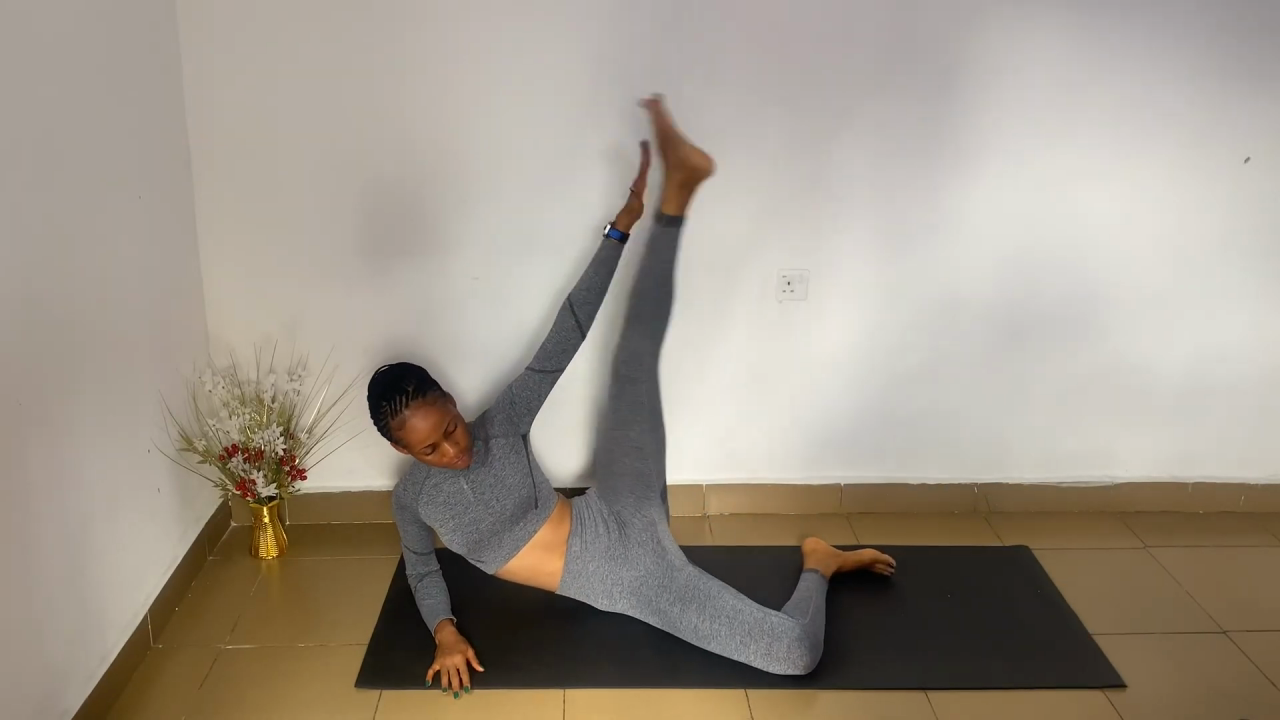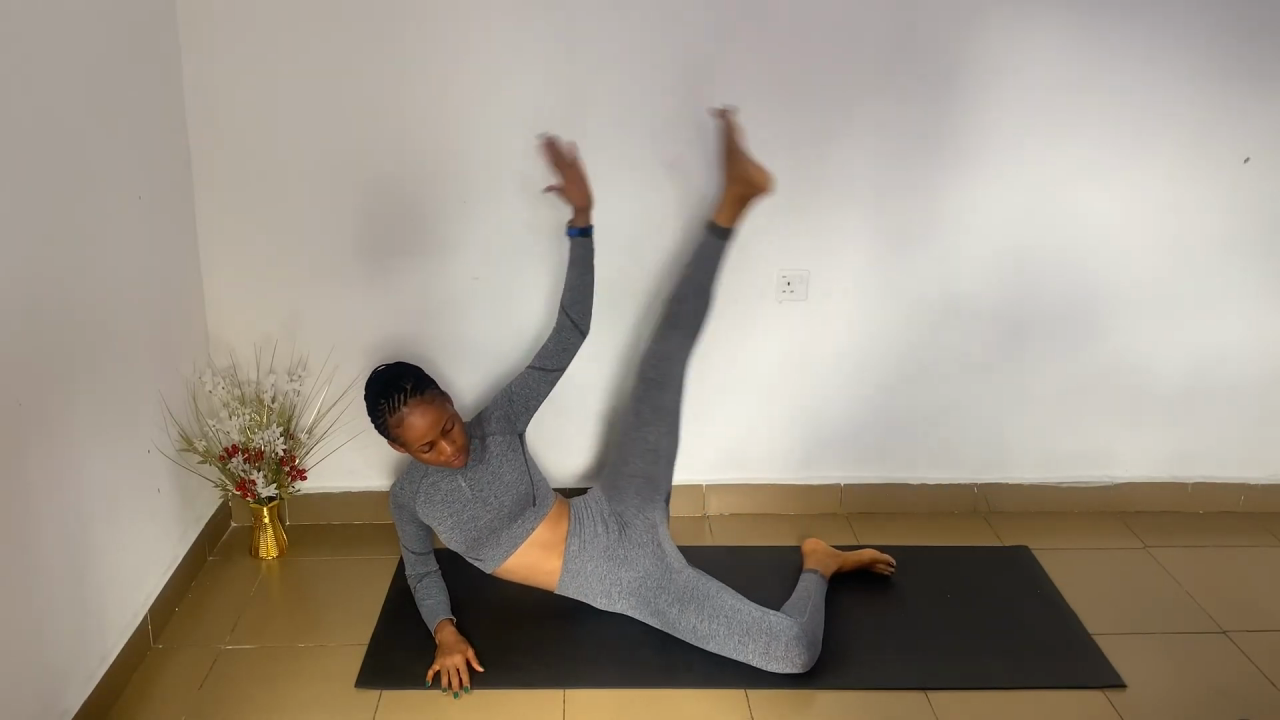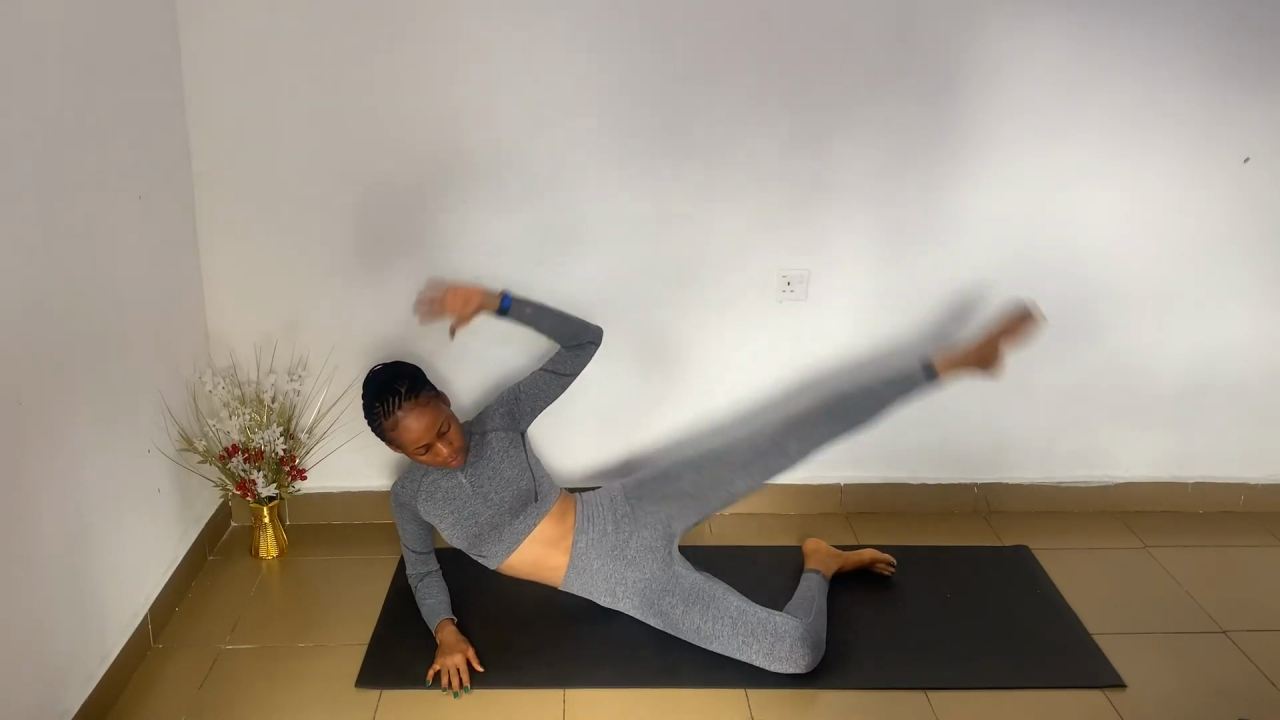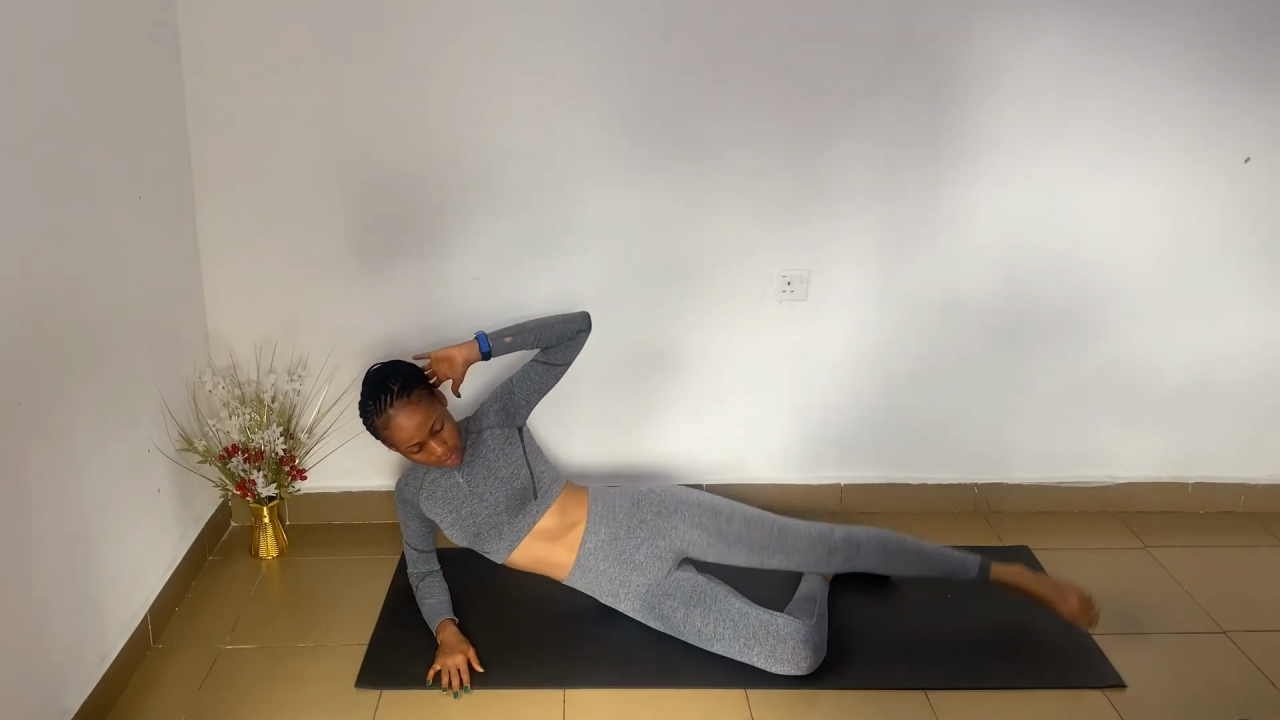
dt=0.3s
person 1, frame 1
left shoulder: (502, 424)
right shoulder: (412, 497)
left elbow: (570, 326)
right elbow: (420, 566)
left wrist: (622, 223)
right wrist: (445, 632)
left hip: (622, 524)
right hip: (614, 585)
left knee: (634, 361)
right ankle: (822, 564)
person 1, frame 2
left shoulder: (499, 420)
right shoulder: (411, 496)
left elbow: (571, 328)
right elbow: (420, 567)
left wrist: (581, 218)
right wrist: (445, 632)
left hip: (622, 522)
right hip: (620, 585)
left knee: (660, 364)
right knee: (792, 654)
right ankle: (820, 565)
person 1, frame 3
left shoulder: (495, 420)
right shoulder: (410, 494)
left elbow: (585, 341)
right elbow: (420, 564)
left wrist: (494, 301)
right wrist: (445, 631)
left hip: (638, 518)
right hip: (622, 587)
left knee: (786, 439)
right knee: (792, 652)
left ankle: (947, 364)
right ankle: (820, 564)
person 1, frame 4
left shoulder: (496, 414)
right shoulder: (413, 494)
left elbow: (578, 327)
right elbow: (420, 565)
left wrist: (480, 346)
right wrist: (446, 632)
left hip: (643, 522)
right hip: (625, 587)
left knee: (830, 541)
right knee: (797, 654)
left ankle: (1007, 574)
right ankle: (819, 582)
